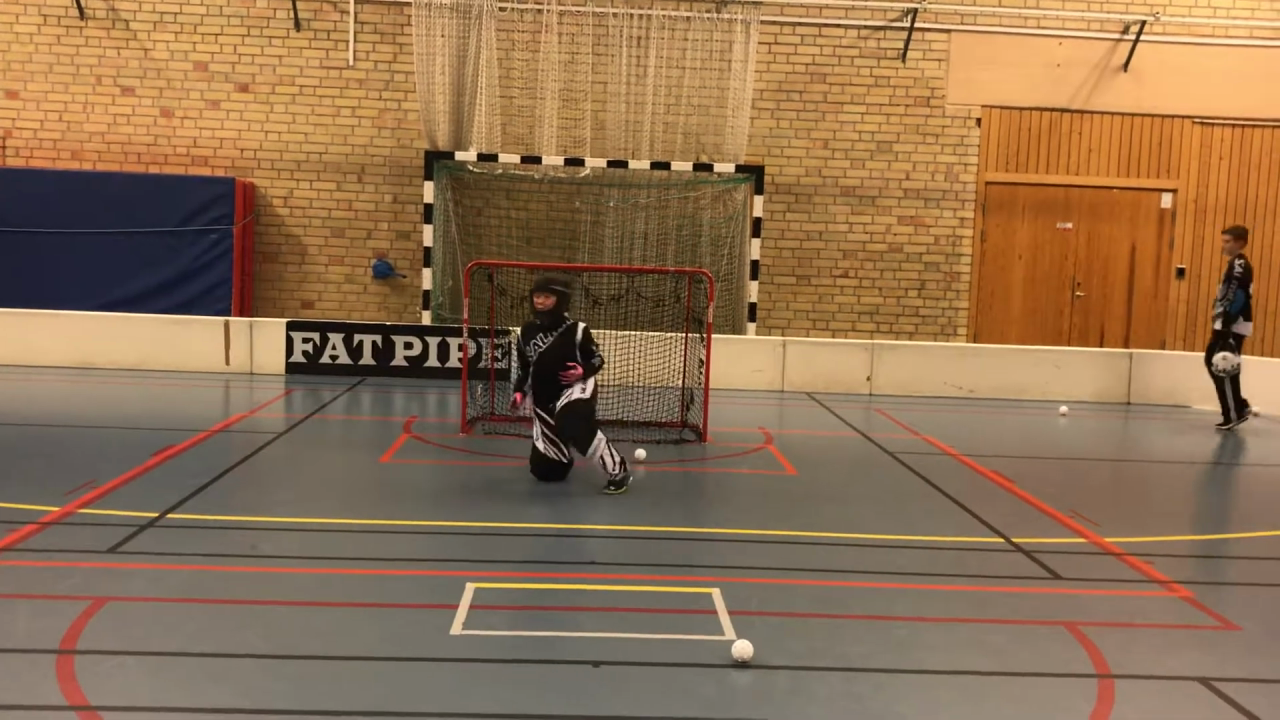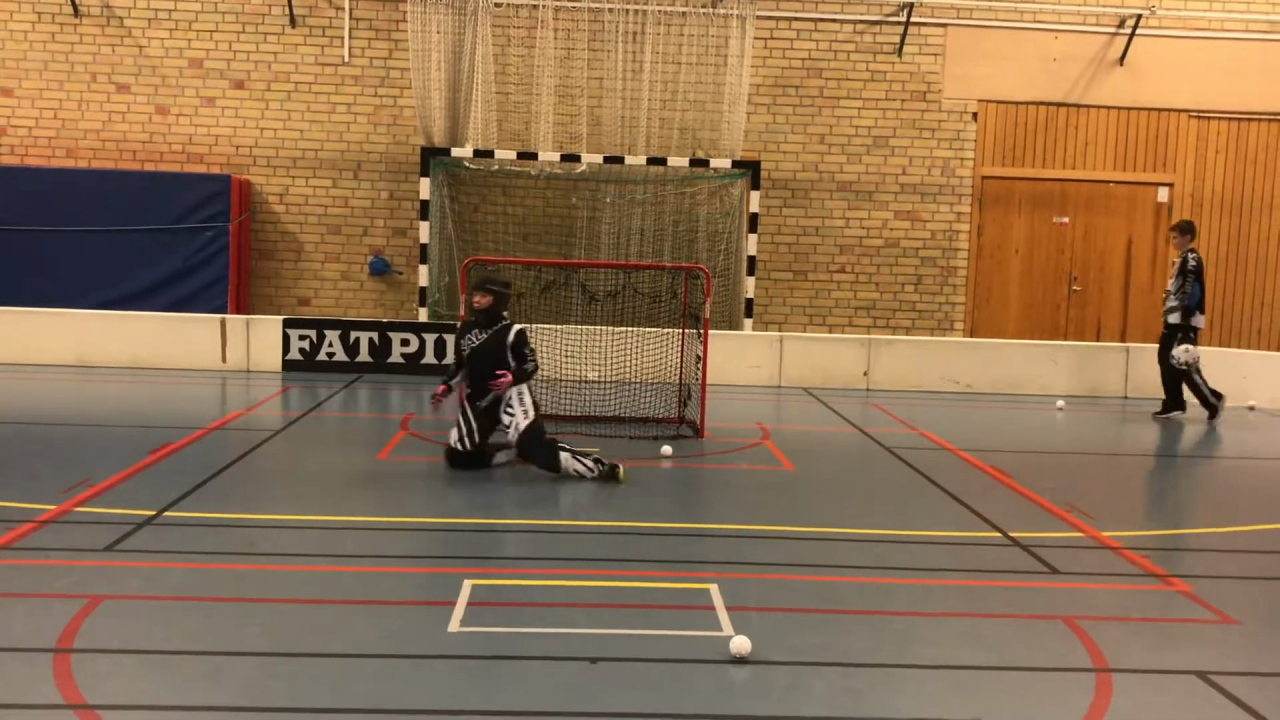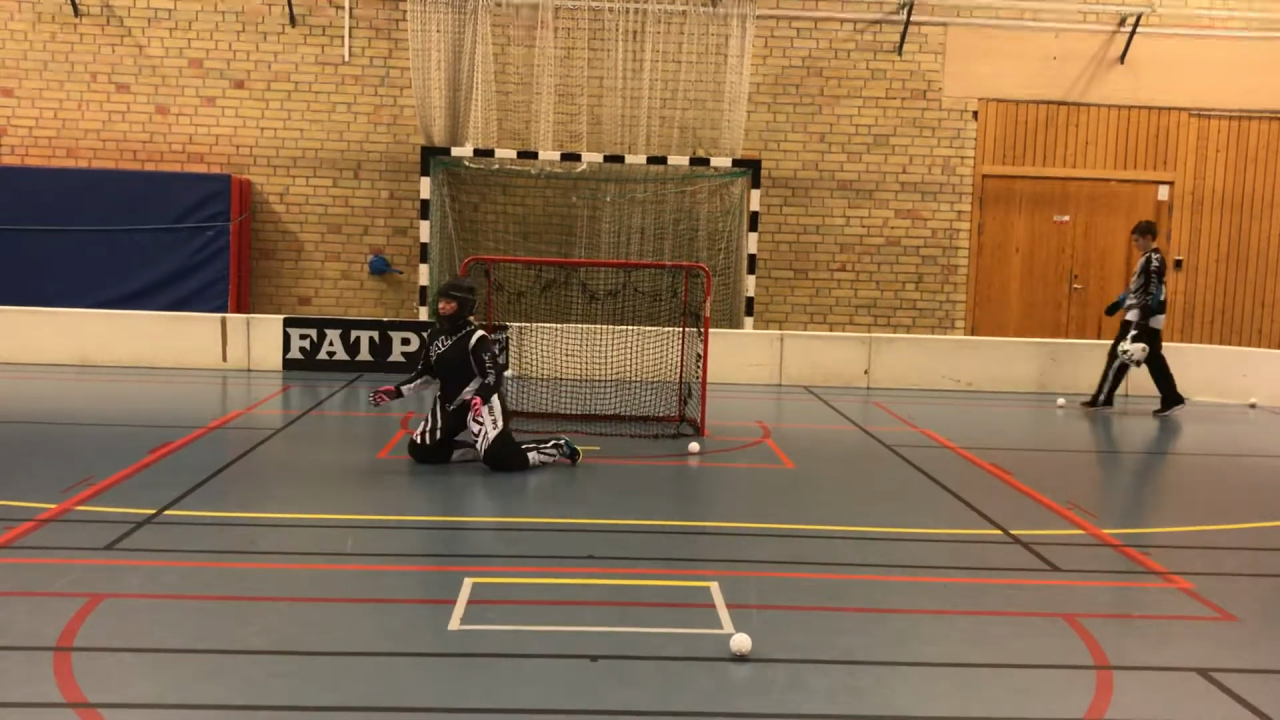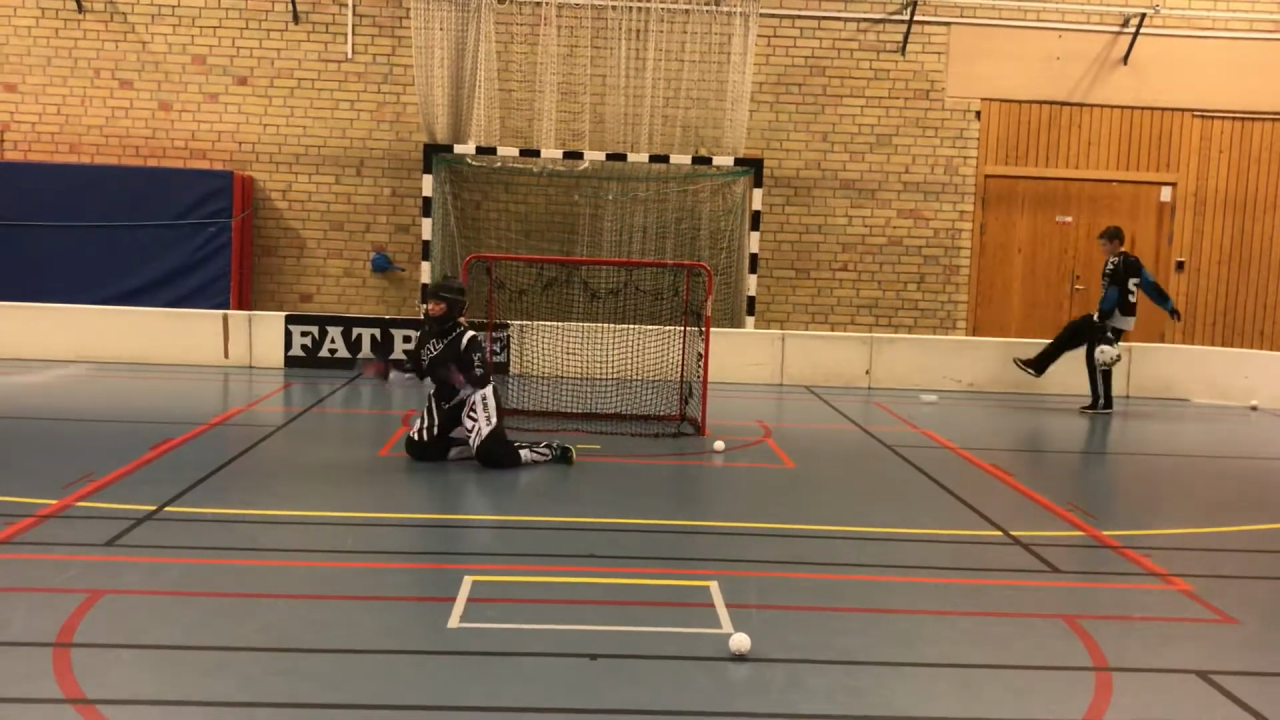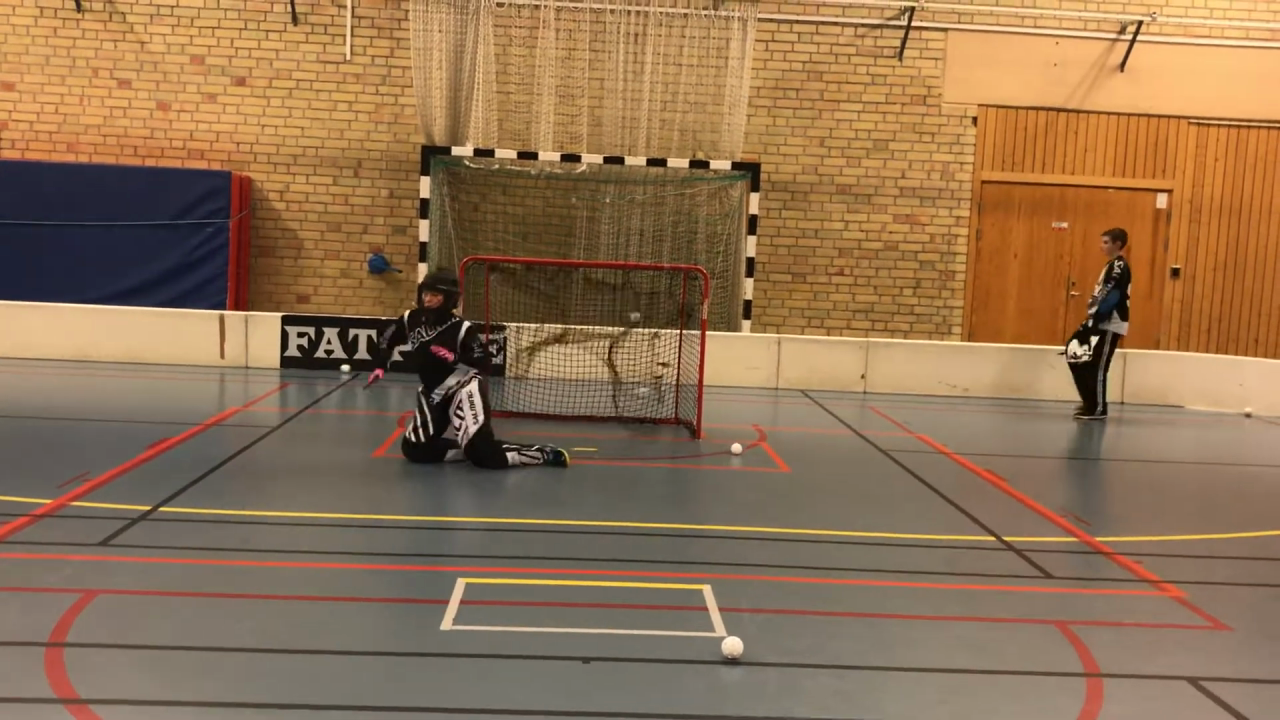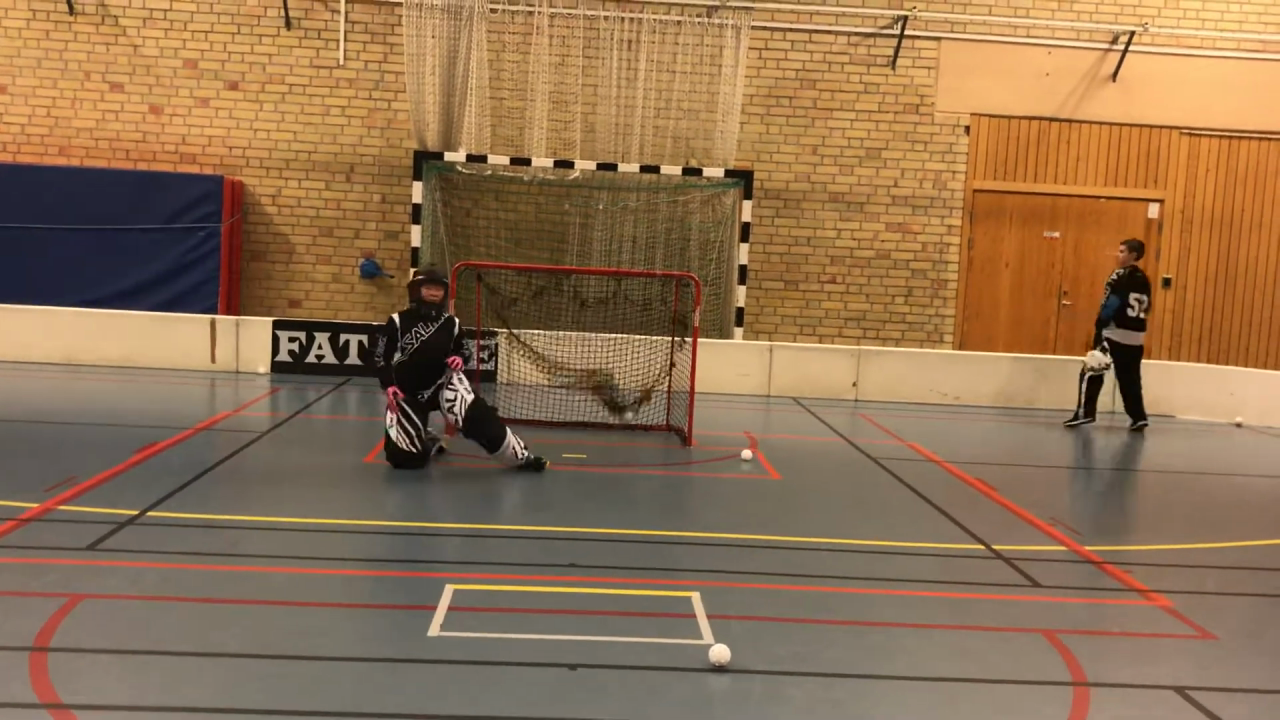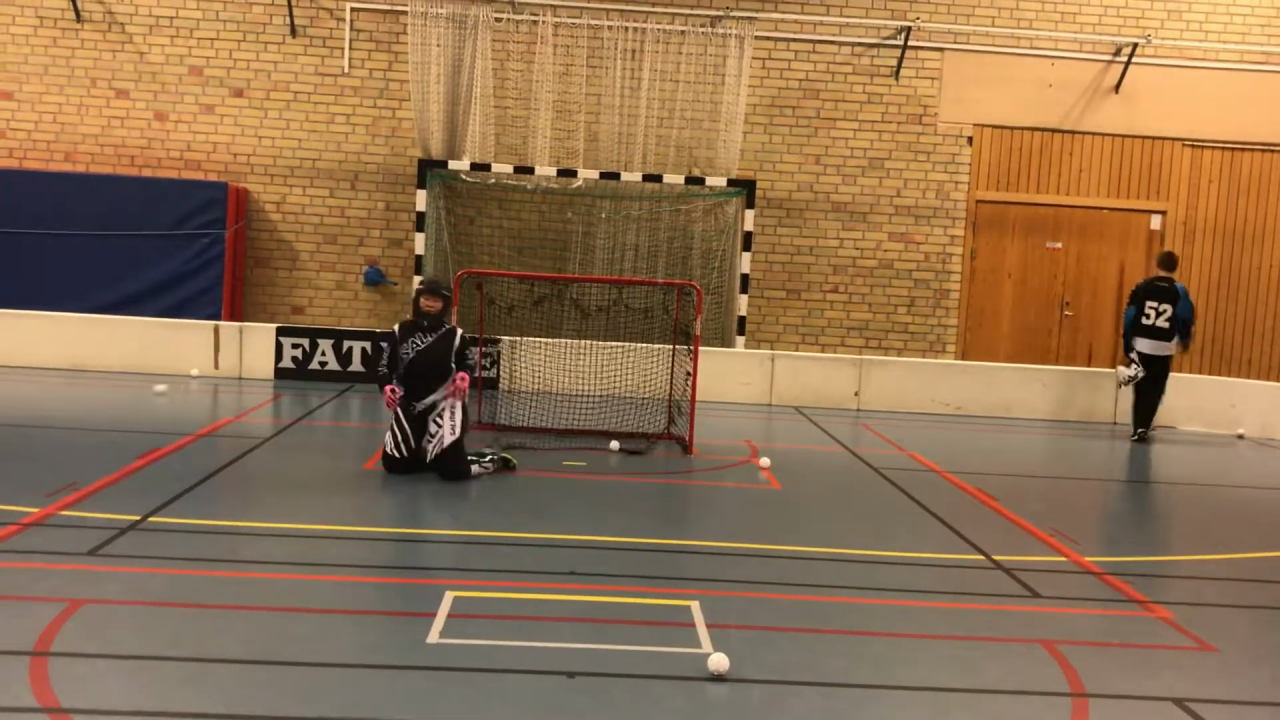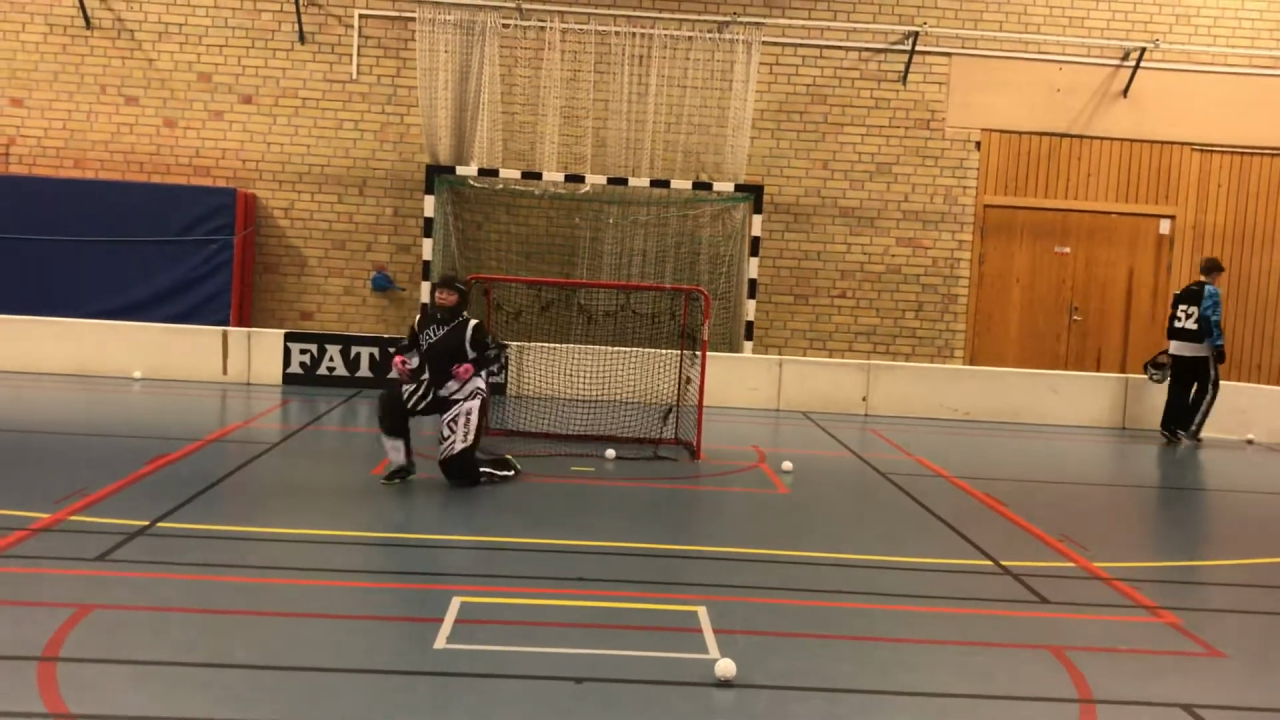
dt=0.4s
person 1, frame 1
left shoulder: (577, 330)
right shoulder: (526, 332)
left elbow: (597, 360)
right elbow: (523, 369)
left wrist: (582, 371)
right wrist: (519, 392)
left hip: (575, 388)
right hip: (544, 401)
left knee: (572, 421)
right knee: (546, 470)
left ankle: (618, 471)
right ankle: (561, 449)
person 1, frame 2
left shoulder: (512, 332)
right shoulder: (465, 328)
left elbow: (531, 365)
right elbow: (460, 364)
left wrist: (513, 377)
right wrist: (447, 386)
left hip: (511, 395)
right hip: (478, 399)
left knee: (532, 444)
right knee: (457, 458)
left ankle: (598, 466)
right ankle: (513, 450)
person 1, frame 3
left shoulder: (477, 338)
right shoulder: (435, 334)
left elbow: (492, 377)
right elbow: (426, 372)
left wrist: (481, 398)
right wrist: (397, 391)
left hip: (480, 402)
right hip: (448, 403)
left knee: (502, 459)
right knee: (420, 450)
left ankle: (558, 447)
right ankle: (481, 448)
person 1, frame 4
left shoulder: (467, 338)
right shoulder: (426, 333)
left elbow: (481, 379)
right elbow: (418, 371)
left wrist: (463, 381)
right wrist: (387, 373)
left hip: (475, 399)
right hip: (443, 401)
left knee: (496, 456)
right knee: (417, 448)
left ankle: (551, 450)
right ankle: (475, 446)
person 1, frame 5
left shoulder: (462, 328)
right shoulder: (410, 319)
left elbow: (483, 364)
right elbow: (387, 341)
left wrist: (455, 357)
right wrist: (381, 367)
left hip: (463, 391)
right hip: (431, 394)
left knee: (483, 453)
right knee: (414, 450)
left ankle: (544, 454)
right ankle: (468, 448)
person 1, frame 6
left shoulder: (451, 323)
right shoulder: (398, 321)
left elbow: (461, 350)
right elbow: (381, 357)
left wrist: (458, 358)
right wrist: (388, 386)
left hip: (444, 383)
right hip: (407, 393)
left knee: (478, 417)
right knee: (402, 457)
left ankle: (522, 457)
right ankle: (430, 444)
person 1, frame 7
left shoulder: (453, 335)
right shoulder: (400, 332)
left elbow: (464, 363)
right elbow: (384, 365)
left wrist: (464, 374)
right wrist: (386, 386)
left hip: (443, 402)
right hip: (409, 403)
left knee: (451, 469)
right knee: (394, 464)
left ankle: (492, 460)
right ankle: (432, 456)
person 1, frame 8
left shoulder: (471, 326)
right shoulder: (422, 322)
left elbow: (495, 354)
right elbow: (409, 345)
left wrist: (473, 367)
right wrist: (399, 357)
left hip: (465, 394)
right hip: (433, 388)
left knee: (459, 472)
right knee: (391, 402)
left ankle: (506, 468)
right ankle: (401, 465)
person 2, frame 1
left shoulder: (1239, 265)
right shoulder: (1237, 264)
left elbow: (1237, 297)
left wrist: (1226, 325)
left hip: (1233, 325)
right hip: (1229, 325)
right knee: (1215, 364)
left ankle: (1232, 415)
right ankle: (1238, 408)
person 2, frame 2
left shoulder: (1191, 259)
right shoulder: (1183, 259)
left elbow: (1192, 292)
left wrist: (1186, 321)
left hip: (1184, 320)
right hip: (1174, 319)
right knee: (1167, 360)
left ankle: (1213, 401)
right ankle: (1173, 404)
person 2, frame 3
left shoulder: (1154, 259)
right shoulder: (1149, 258)
left elbow: (1153, 292)
left wrist: (1143, 321)
right wrist: (1118, 303)
left hip: (1141, 318)
right hip: (1141, 317)
left knee: (1119, 354)
right knee: (1154, 359)
left ankle: (1103, 399)
right ankle: (1172, 399)
person 2, frame 4
left shoulder: (1114, 263)
right shoulder: (1134, 262)
left elbow: (1110, 295)
right elbow: (1151, 285)
left wrist: (1102, 322)
right wrist: (1169, 306)
left hip: (1113, 318)
right hip: (1124, 316)
left knee: (1097, 357)
right knee: (1072, 332)
left ankle: (1102, 403)
right ankle: (1037, 365)
person 2, frame 5
left shoulder: (1118, 267)
right shoulder: (1114, 265)
left elbow: (1110, 297)
left wrist: (1094, 323)
right wrist: (1093, 319)
left hip: (1108, 325)
right hip: (1101, 322)
left knee: (1097, 366)
right knee: (1075, 353)
left ankle: (1098, 408)
right ankle: (1091, 403)
person 2, frame 6
left shoulder: (1120, 275)
right shoulder: (1145, 279)
left elbow: (1111, 304)
left wrist: (1099, 328)
left hip: (1115, 332)
right hip: (1137, 335)
left knee: (1093, 371)
right knee: (1130, 379)
left ankle: (1084, 413)
right ankle: (1138, 418)
person 2, frame 7
left shoulder: (1142, 287)
right shoulder: (1180, 291)
left elbow: (1130, 314)
right elbow: (1187, 320)
left wrist: (1127, 341)
right wrist: (1185, 341)
left hip: (1140, 343)
right hip: (1164, 347)
left knee: (1141, 386)
right knee: (1154, 389)
left ankle: (1140, 426)
right ankle: (1142, 427)
person 2, frame 8
left shoulder: (1184, 291)
right shoulder: (1211, 292)
left elbow: (1172, 318)
right elbow: (1213, 320)
left wrist: (1172, 342)
right wrist: (1219, 346)
left hip: (1177, 347)
right hip: (1200, 349)
left knee: (1177, 389)
right knee: (1208, 388)
left ankle: (1169, 427)
right ankle: (1190, 427)
